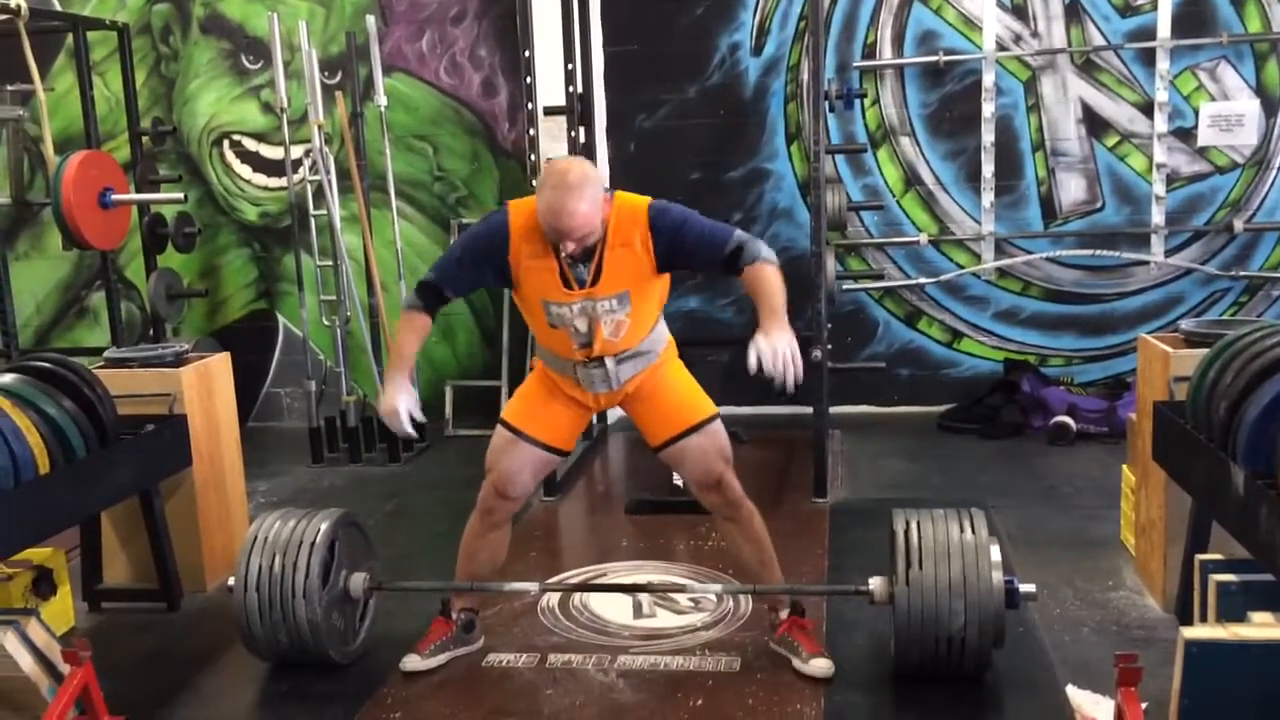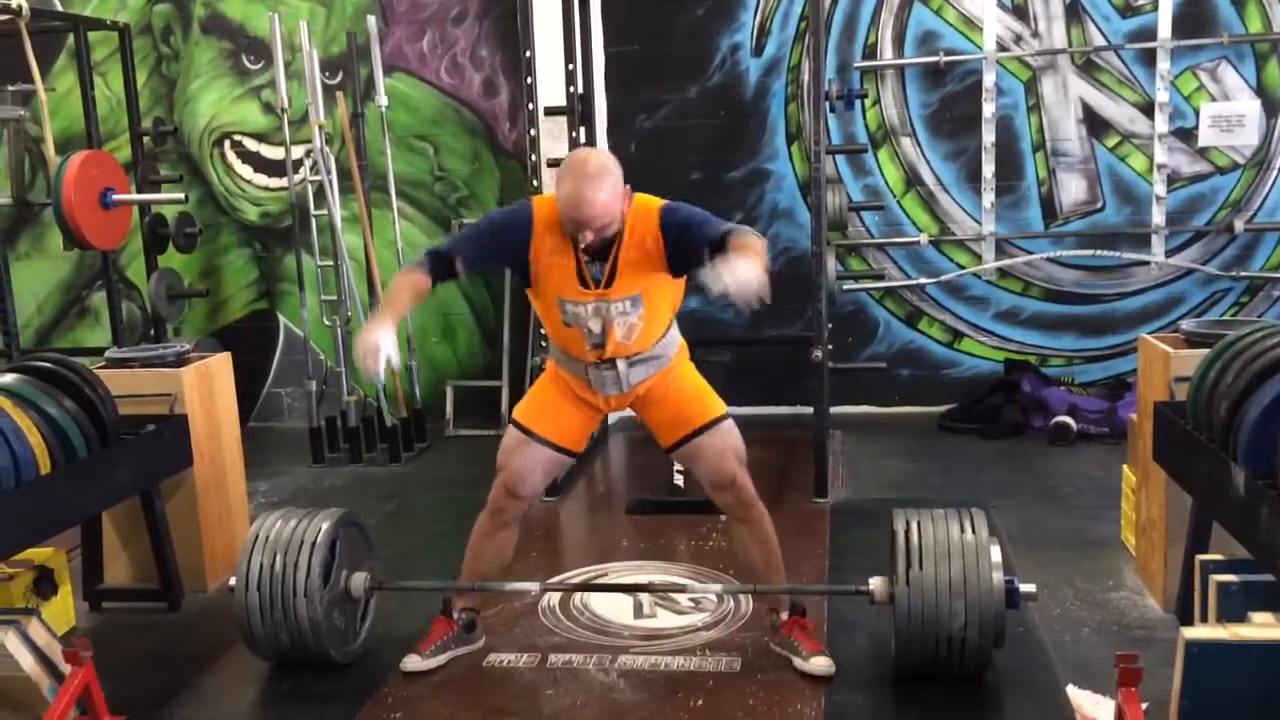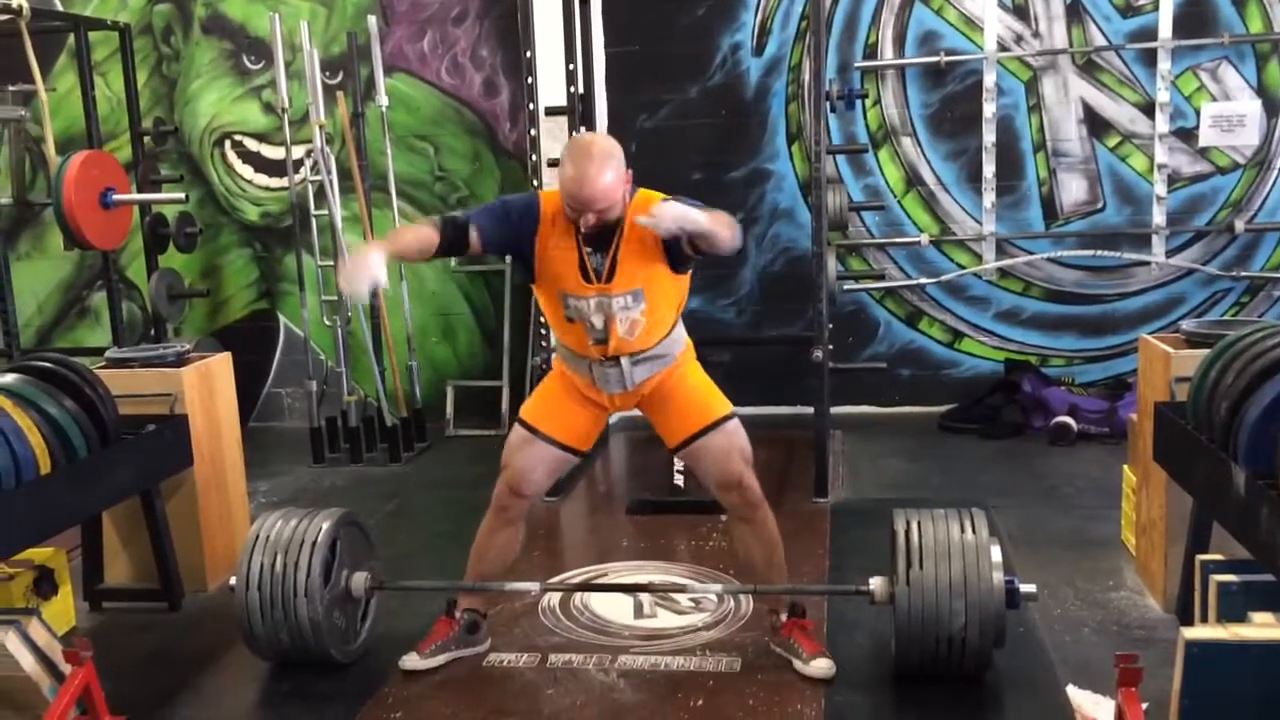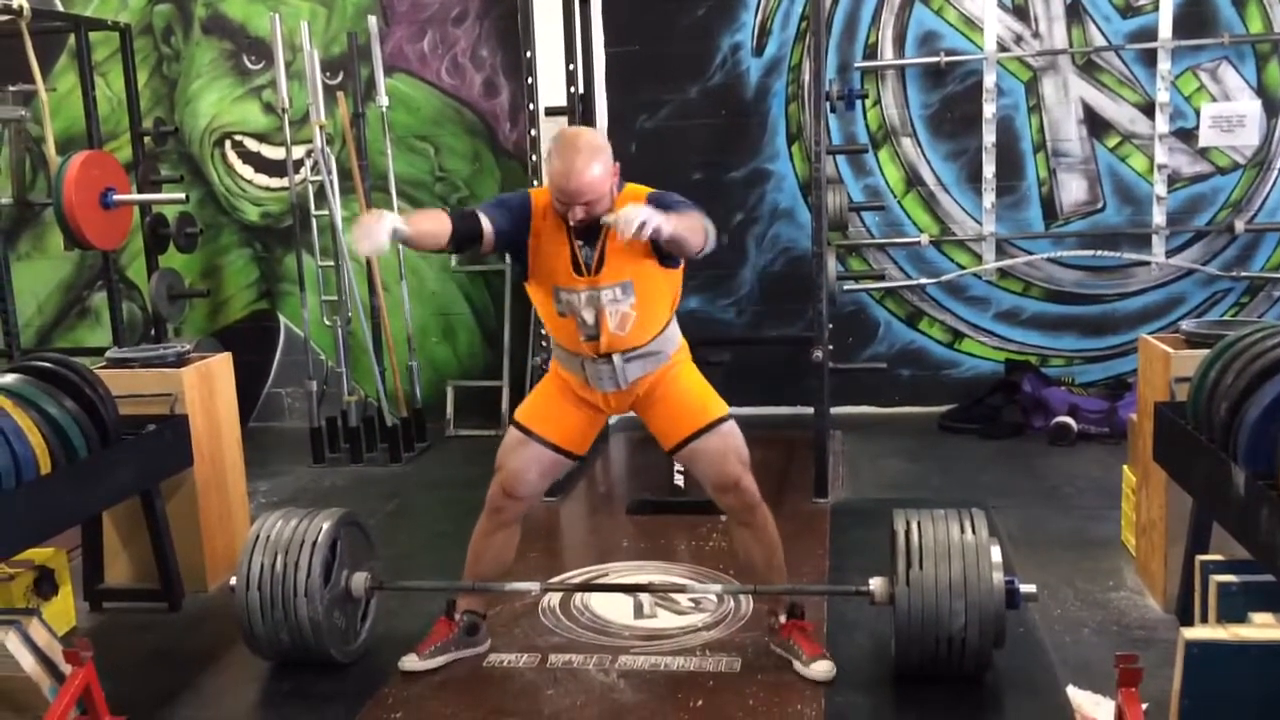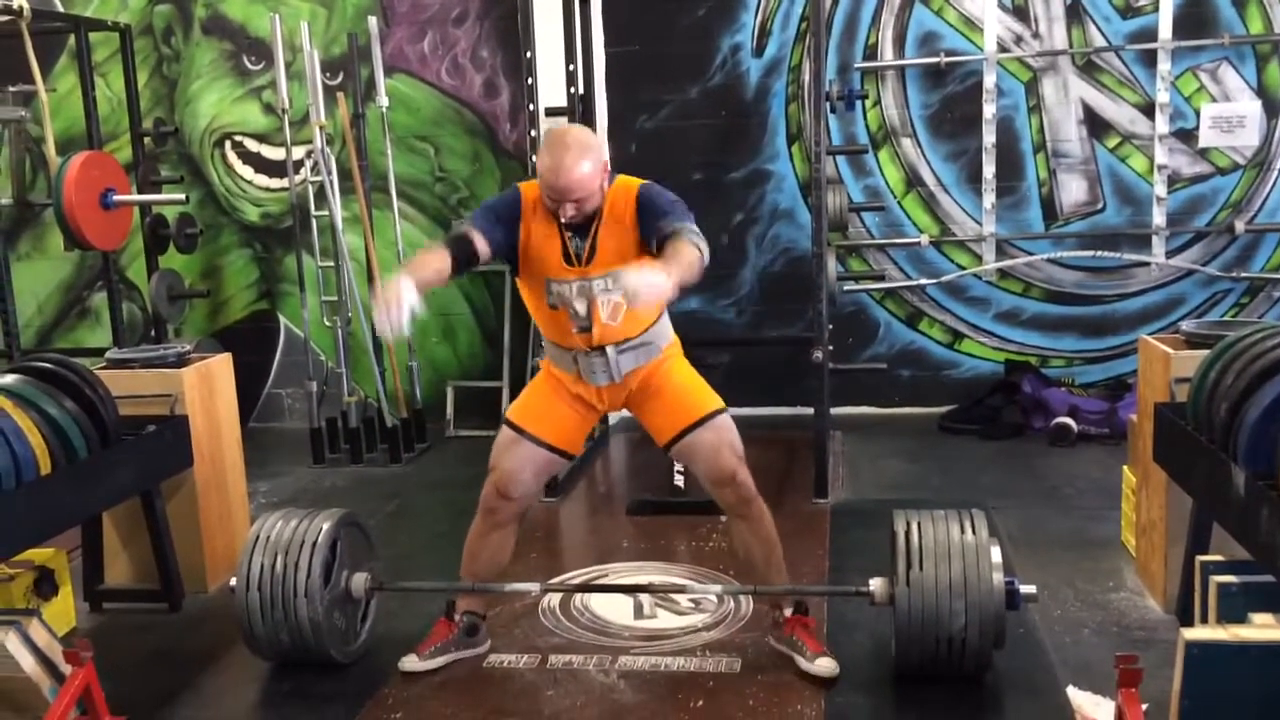
dt=0.1s
person 1, frame 1
left shoulder: (650, 223)
right shoulder: (506, 231)
left elbow: (748, 251)
right elbow: (431, 291)
left wrist: (774, 321)
right wrist: (398, 376)
left hip: (647, 367)
right hip: (559, 376)
left knee: (722, 489)
right knee: (498, 495)
left ankle: (786, 621)
right ankle: (458, 622)
person 1, frame 2
left shoulder: (664, 220)
right shoulder: (528, 226)
left elbow: (741, 238)
right elbow: (439, 262)
left wrist: (748, 261)
right wrist: (385, 320)
left hip: (659, 369)
right hip: (573, 376)
left knee: (735, 488)
right knee: (507, 496)
left ankle: (786, 621)
right ankle: (459, 621)
person 1, frame 3
left shoulder: (659, 216)
right shoulder: (534, 216)
left elbow: (725, 233)
right elbow: (451, 232)
left wrist: (693, 221)
right wrist: (380, 249)
left hip: (665, 368)
right hip: (579, 374)
left knee: (741, 488)
right knee: (512, 495)
left ankle: (787, 622)
right ankle: (464, 622)
person 1, frame 4
left shoulder: (652, 206)
right shoulder: (526, 210)
left elbow: (699, 235)
right elbow: (462, 227)
left wrist: (657, 222)
right wrist: (394, 223)
left hip: (659, 366)
right hip: (574, 374)
left knee: (738, 488)
right knee: (507, 495)
left ankle: (787, 622)
right ankle: (464, 623)
person 1, frame 5
left shoulder: (643, 204)
right shoulder: (518, 209)
left elbow: (690, 243)
right elbow: (460, 248)
left wrist: (663, 275)
right wrist: (407, 280)
left hip: (651, 363)
right hip: (567, 372)
left knee: (733, 482)
right knee: (501, 495)
left ankle: (790, 620)
right ankle: (463, 624)
